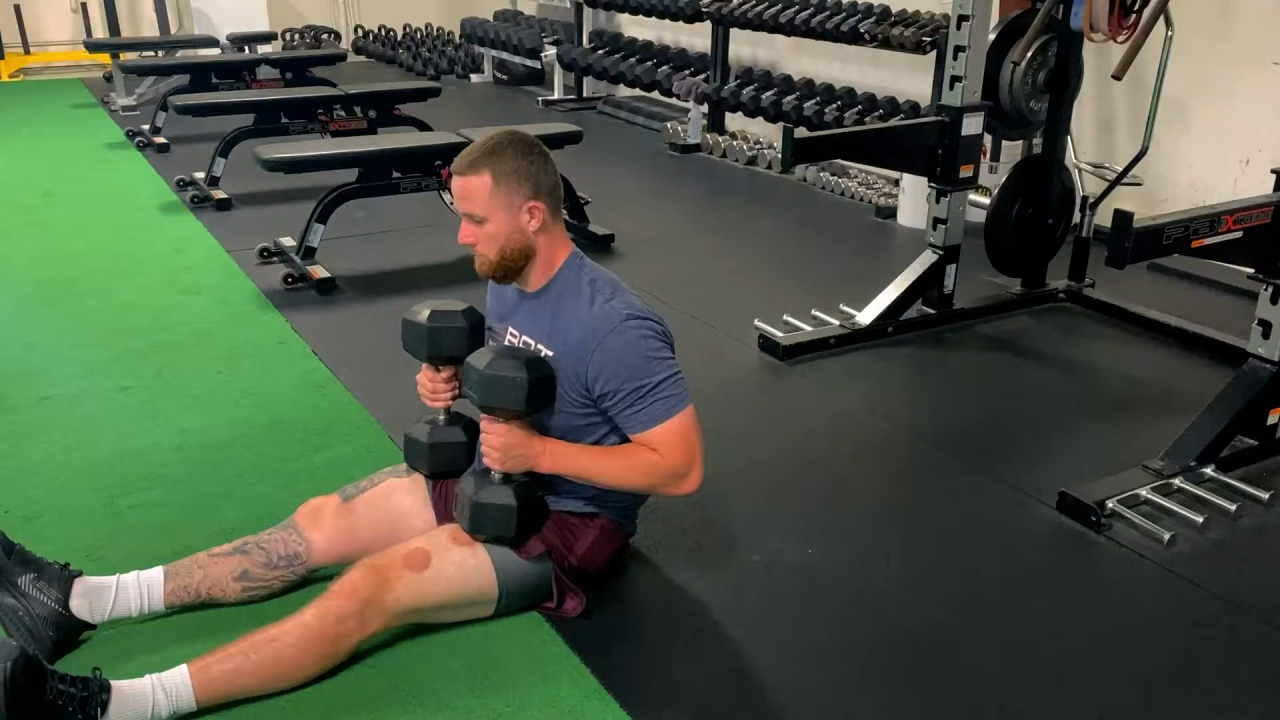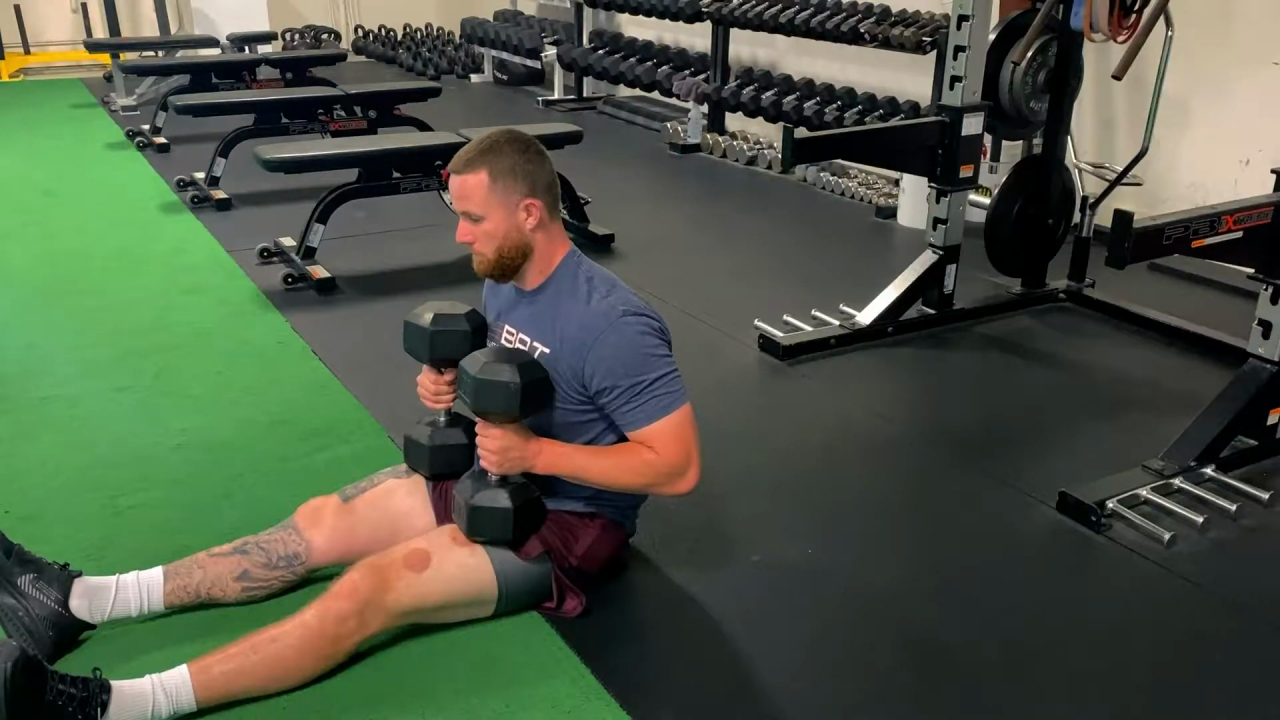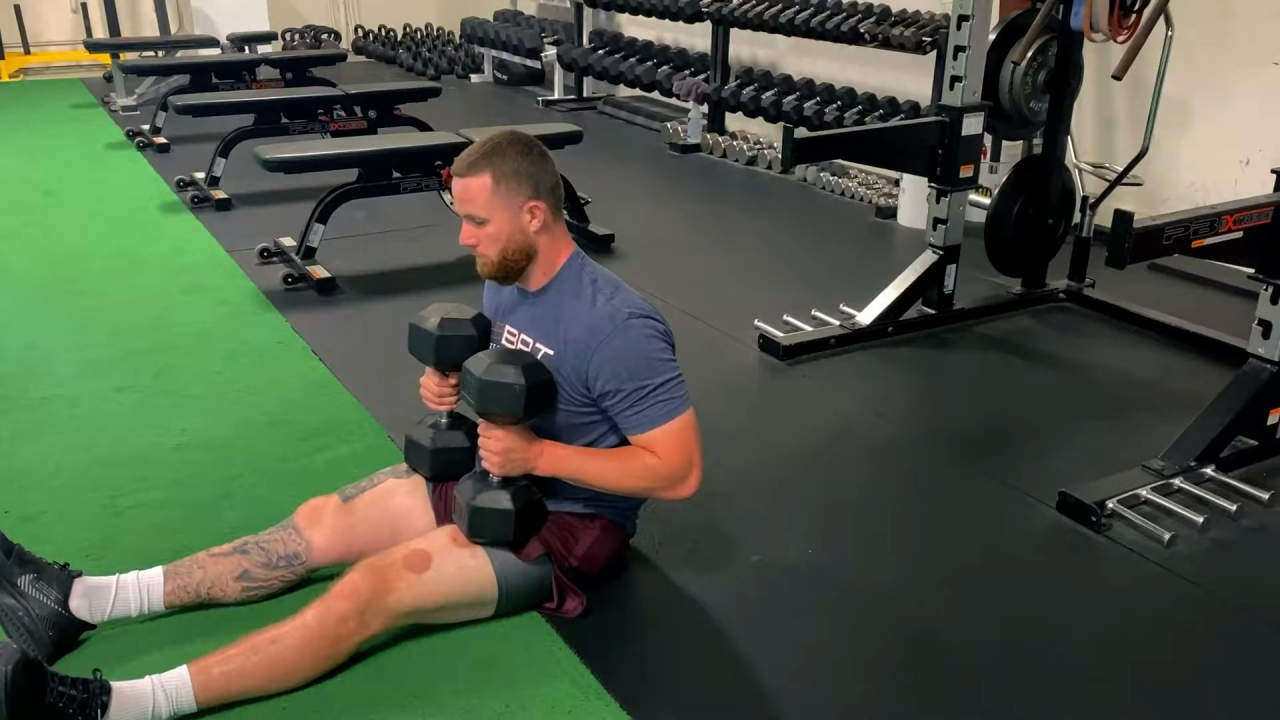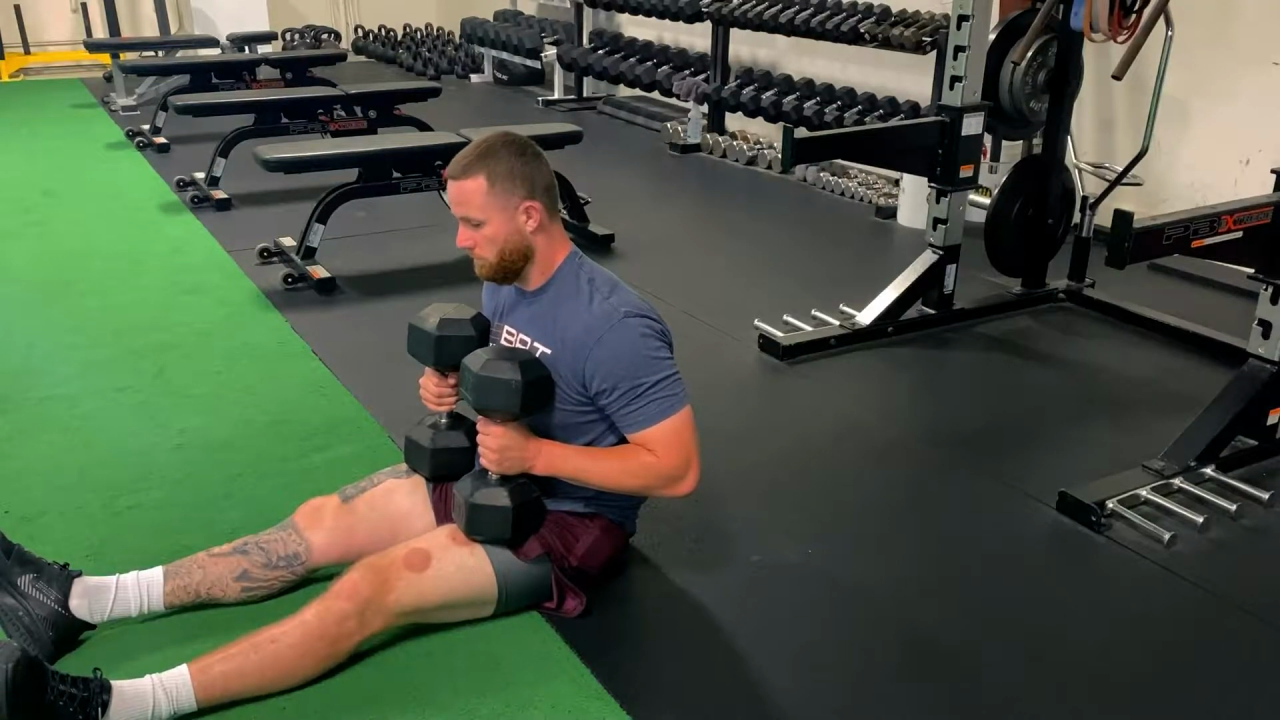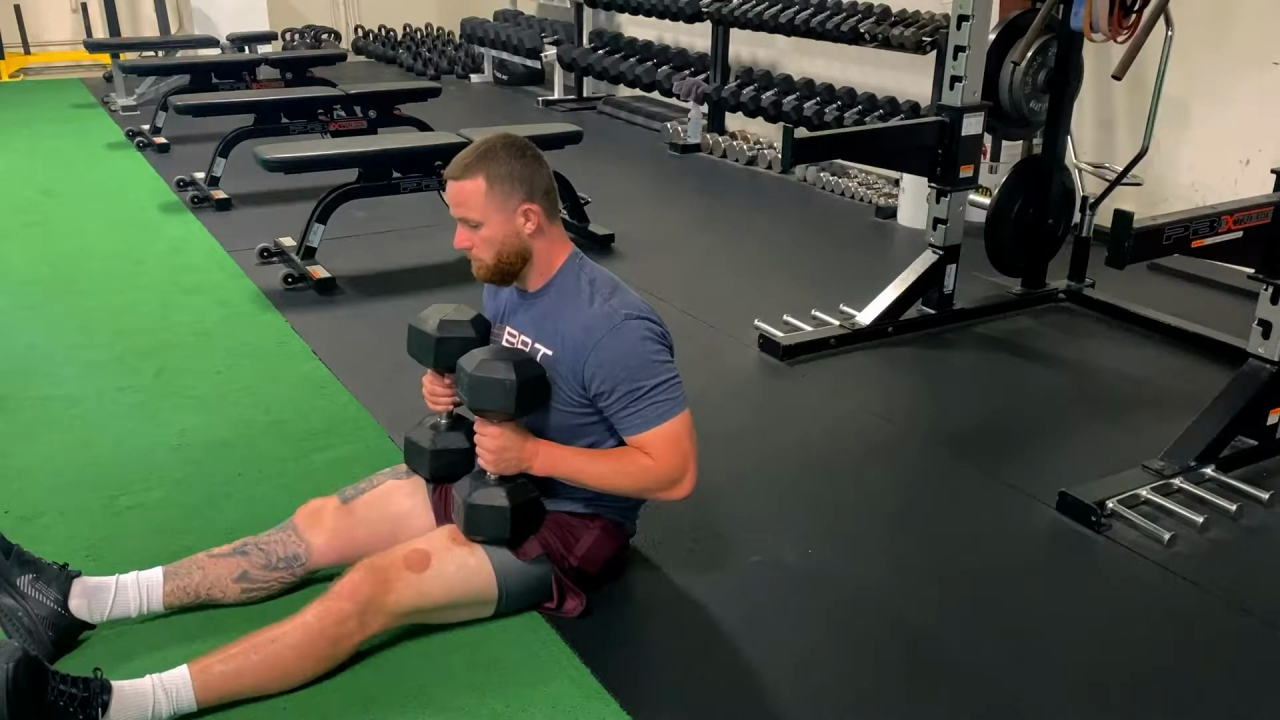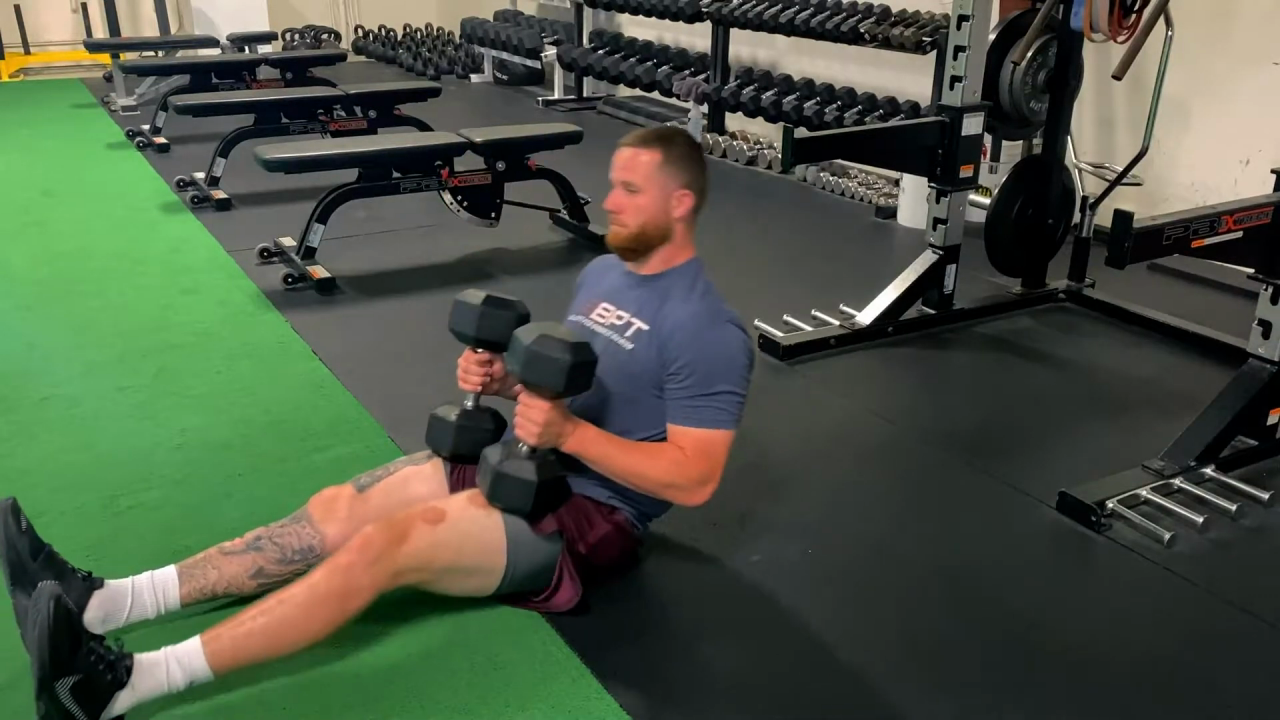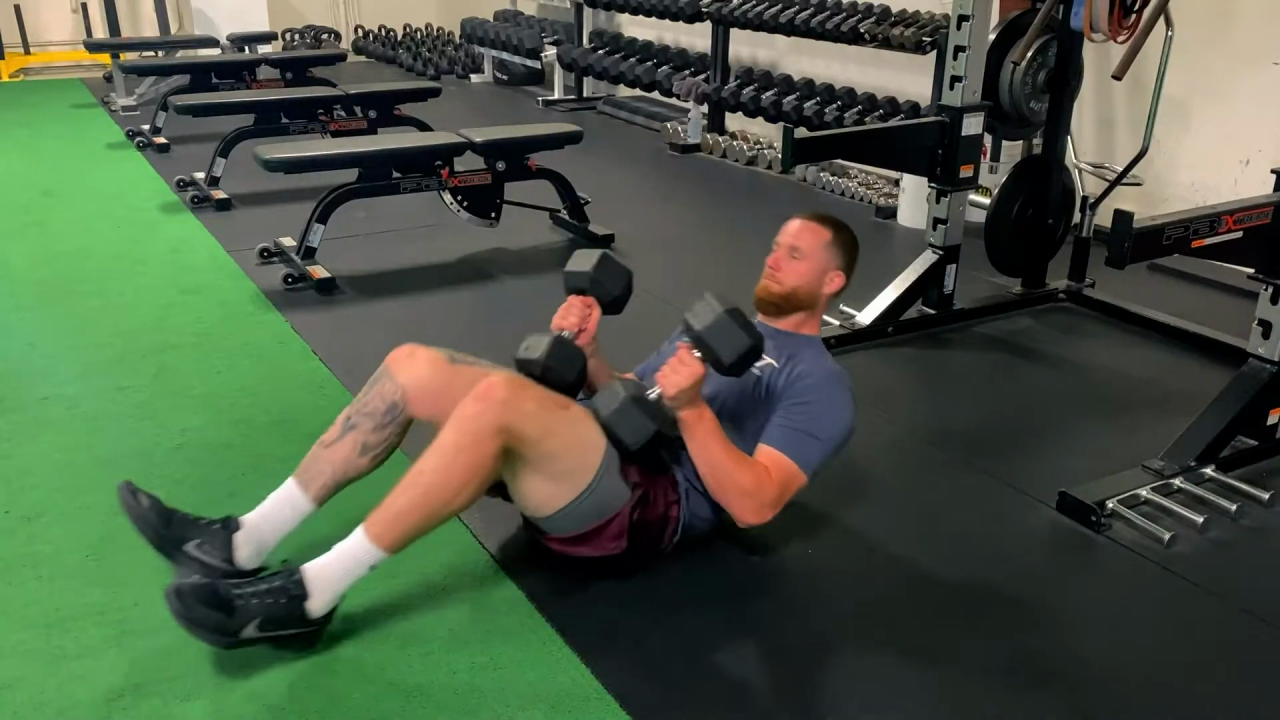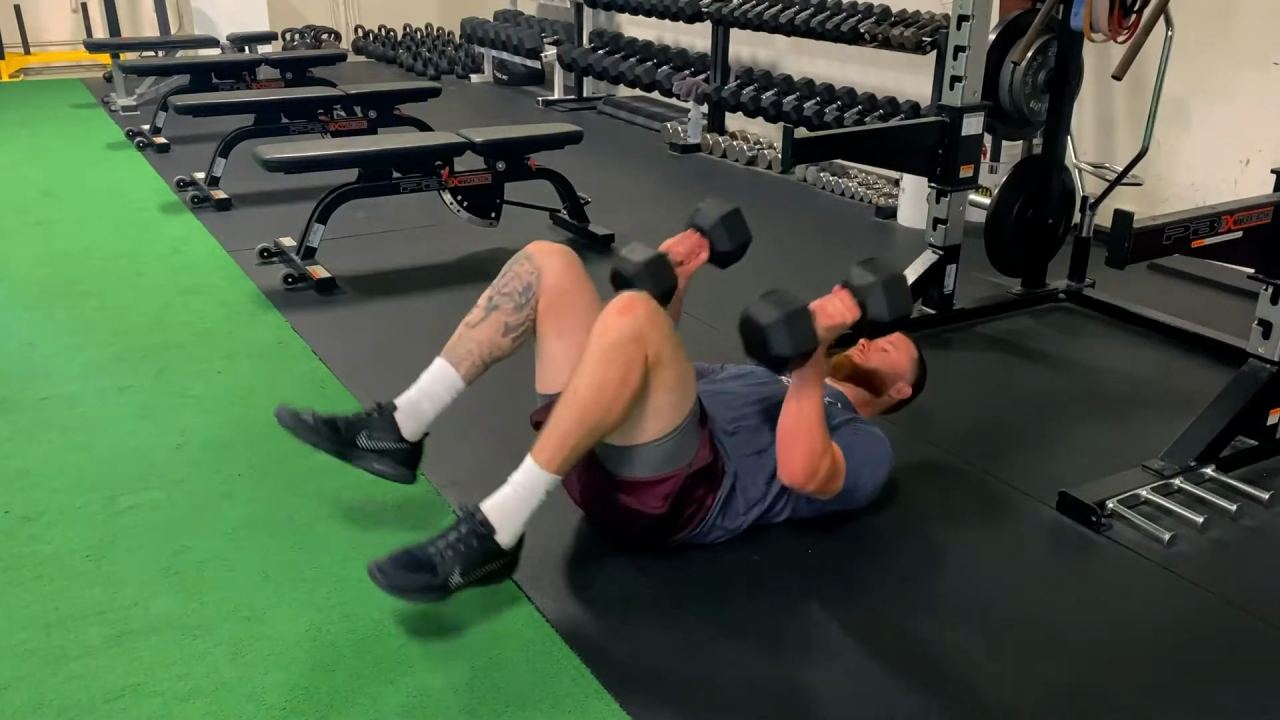
dt=0.5s
person 1, frame 1
left shoulder: (612, 328)
right shoulder: (508, 276)
left elbow: (681, 467)
left wrist: (538, 451)
right wrist: (453, 381)
left hip: (564, 521)
right hip: (489, 474)
left knee: (371, 588)
right knee: (319, 523)
right ankle: (84, 599)
person 1, frame 2
left shoulder: (610, 325)
right shoulder: (506, 276)
left elbow: (677, 466)
left wrist: (536, 452)
right wrist: (450, 382)
left hip: (566, 521)
right hip: (488, 475)
left knee: (370, 587)
right knee: (322, 523)
right ankle: (83, 600)
person 1, frame 3
left shoulder: (615, 328)
right shoulder: (507, 278)
left elbow: (679, 472)
left wrist: (538, 455)
right wrist: (453, 384)
left hip: (565, 521)
right hip: (489, 474)
left knee: (372, 589)
right knee: (320, 523)
right ankle: (83, 600)
person 1, frame 4
left shoulder: (612, 327)
right shoulder: (506, 277)
left elbow: (676, 469)
left wrist: (536, 453)
right wrist: (452, 386)
left hip: (566, 521)
right hip: (490, 475)
left knee: (373, 586)
right knee: (321, 522)
right ankle: (84, 599)
person 1, frame 5
left shoulder: (614, 330)
right shoulder: (507, 279)
left elbow: (673, 473)
left wrist: (535, 453)
right wrist: (456, 388)
left hip: (568, 521)
right hip: (493, 474)
left knee: (372, 589)
right knee: (320, 524)
right ankle: (83, 600)
person 1, frame 6
left shoulder: (707, 331)
right shoulder: (603, 272)
left elbow: (694, 480)
left wrist: (569, 433)
right wrist: (502, 378)
left hip: (587, 515)
left knee: (385, 544)
right knee: (333, 512)
right ankle: (102, 605)
person 1, frame 7
left shoulder: (819, 390)
left elbow: (753, 503)
left wrist: (691, 408)
right wrist: (584, 351)
left hip: (641, 505)
right hip: (585, 453)
left knee: (495, 395)
right knee: (411, 370)
left ankle: (310, 594)
right ankle: (249, 542)
person 1, frame 8
left shoulder: (865, 445)
right shoulder: (769, 375)
left elbow: (799, 473)
right elbow: (664, 380)
left wrist: (812, 358)
right wrist: (673, 277)
left hip: (672, 491)
right hip: (602, 458)
left knee: (630, 314)
right knee: (548, 261)
left ankle: (493, 532)
right ankle: (397, 429)
